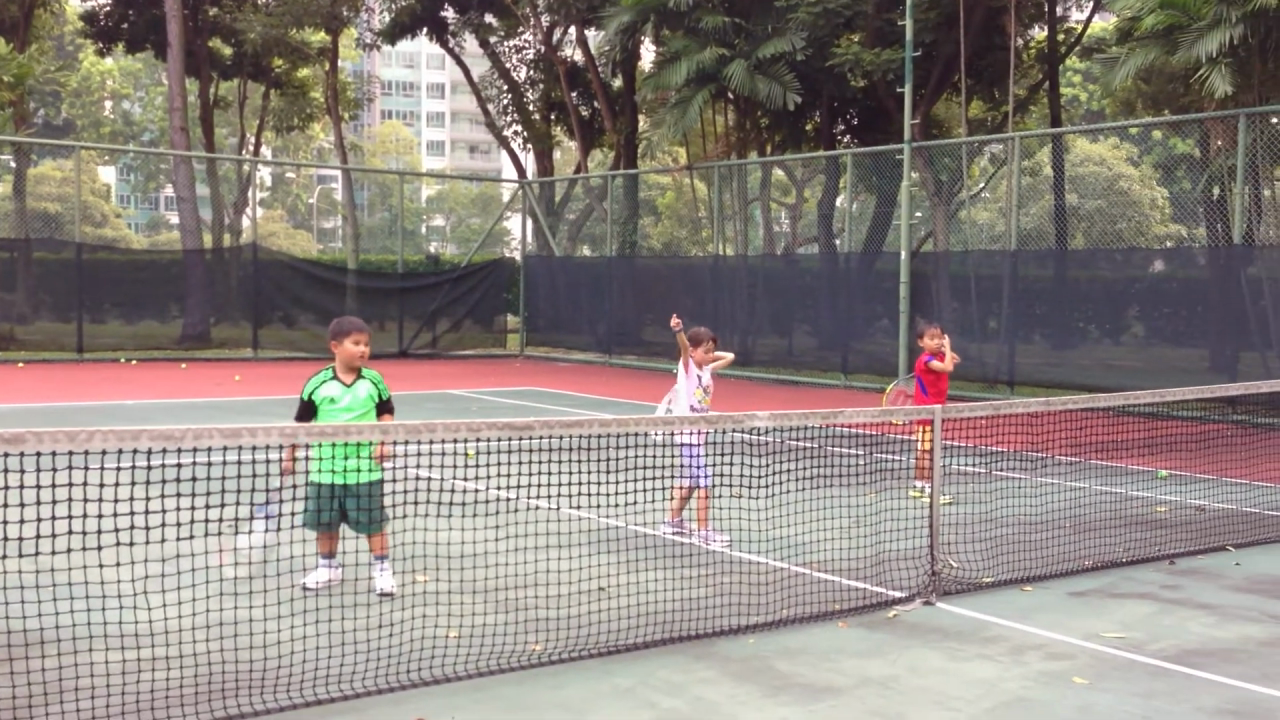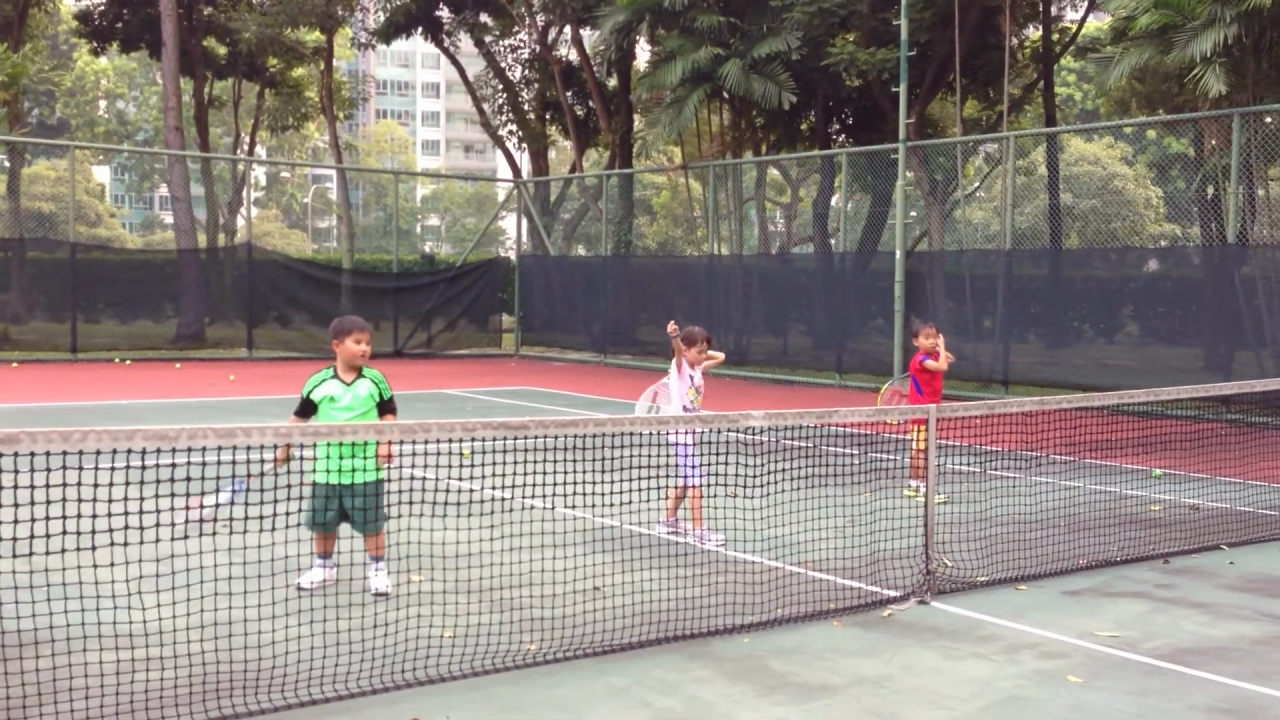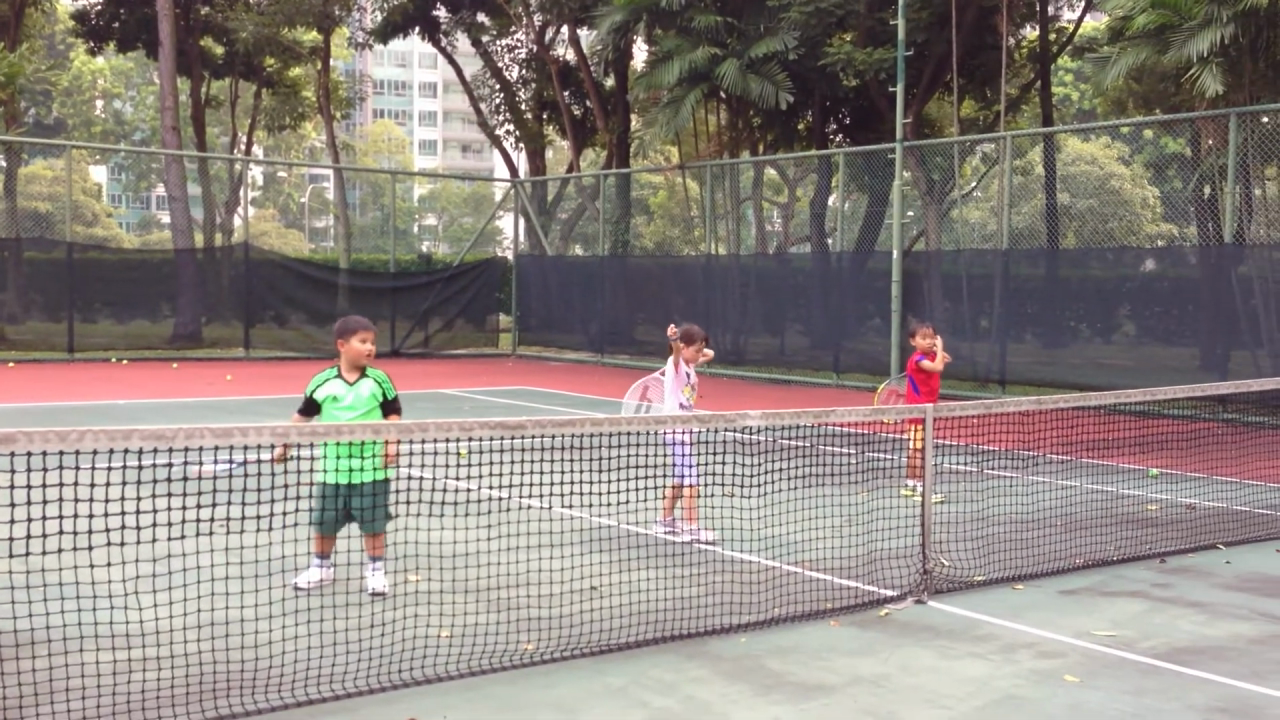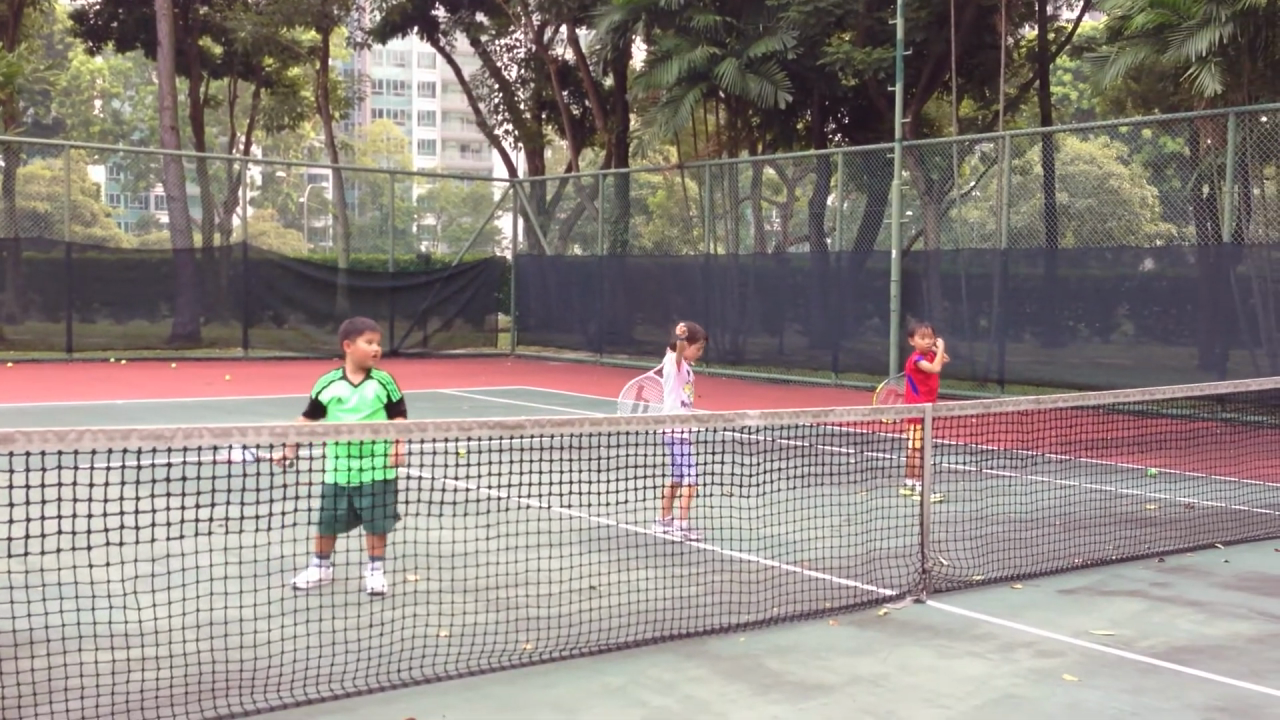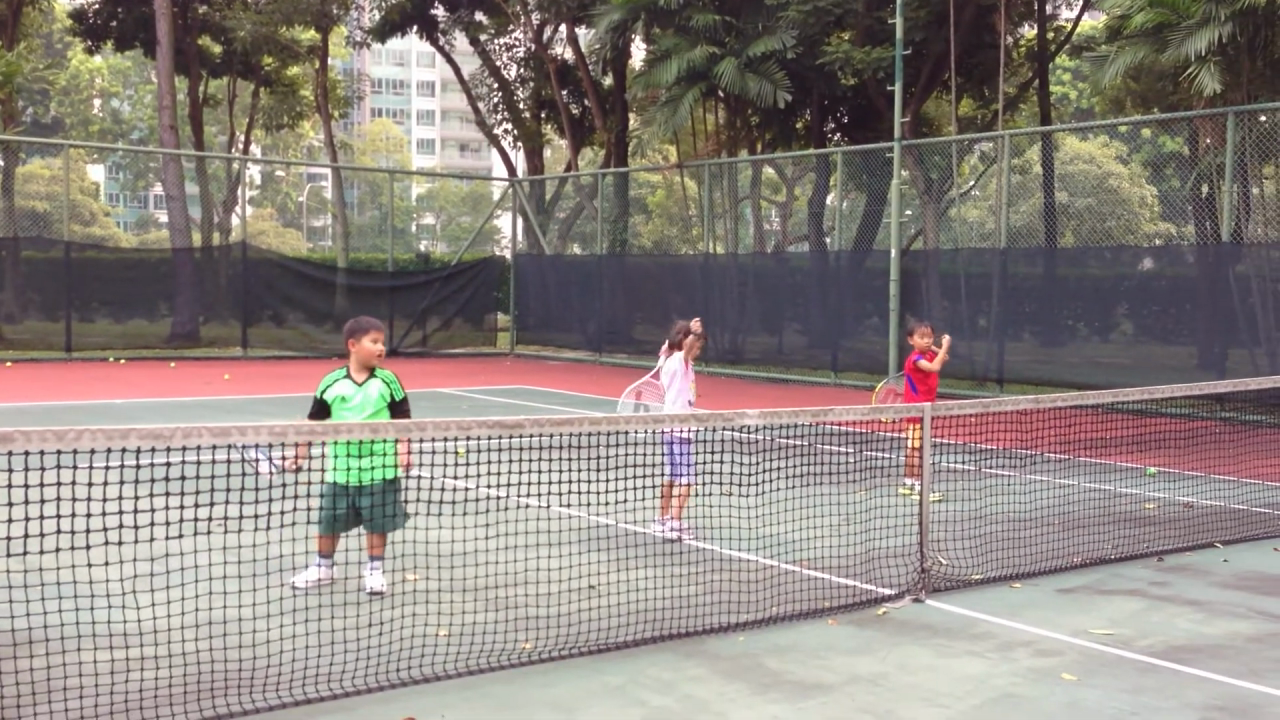
dt=0.1s
person 1, frame 1
left shoulder: (374, 380)
right shoulder: (317, 383)
left elbow: (386, 414)
right elbow: (301, 422)
left wrist: (383, 442)
right wrist: (290, 456)
left hip: (365, 467)
right hip: (327, 468)
left knee: (373, 520)
right knee: (325, 522)
left ankle: (382, 570)
right ankle: (328, 567)
person 1, frame 2
left shoulder: (375, 380)
right shoulder: (318, 382)
left elbow: (388, 414)
right elbow: (299, 417)
left wrist: (386, 442)
right wrist: (285, 447)
left hip: (366, 467)
right hip: (328, 467)
left knee: (372, 522)
right knee: (323, 521)
left ankle: (378, 571)
right ankle: (324, 567)
person 1, frame 3
left shoulder: (379, 380)
right shoulder: (322, 382)
left elbow: (393, 414)
right elbow: (303, 416)
left wrist: (392, 443)
right wrist: (284, 445)
left hip: (370, 467)
right hip: (333, 467)
left knee: (374, 522)
right knee: (325, 521)
left ankle: (375, 571)
right ankle: (321, 567)
person 1, frame 4
left shoulder: (384, 382)
right shoulder: (327, 384)
left elbow: (398, 417)
right elbow: (309, 418)
left wrist: (398, 447)
right wrist: (290, 448)
left hip: (376, 468)
right hip: (338, 468)
left knee: (376, 523)
right knee: (328, 521)
left ankle: (375, 570)
right ankle: (321, 567)
person 1, frame 5
left shoulder: (388, 381)
right shoulder: (331, 382)
left elbow: (402, 417)
right elbow: (314, 420)
left wrist: (403, 449)
right wrist: (302, 452)
left hip: (379, 467)
right hip: (340, 467)
left knee: (378, 522)
right knee: (330, 520)
left ankle: (374, 570)
right ankle: (322, 566)
person 2, frame 1
left shoulder: (706, 370)
right shoulder: (687, 367)
left elbow: (729, 357)
right elbow: (683, 347)
left wrist: (709, 355)
right wrist: (678, 330)
left hip: (697, 431)
right hip: (688, 431)
left knee: (688, 480)
right knee: (702, 481)
left ankle: (673, 521)
right ankle: (703, 531)
person 2, frame 2
left shoulder: (697, 368)
right shoulder: (680, 366)
left elbow: (720, 357)
right elbow: (677, 350)
left wrist: (702, 352)
right wrist: (674, 336)
left hip: (687, 429)
right hip: (680, 430)
left knee: (683, 478)
right knee: (694, 479)
left ankle: (669, 520)
right ankle: (697, 529)
person 2, frame 3
left shoulder: (689, 365)
right shoulder: (676, 364)
left elbow: (710, 354)
right elbow: (676, 350)
left wrist: (696, 350)
right wrist: (673, 338)
left hip: (683, 428)
right hip: (677, 428)
left knee: (679, 477)
right knee: (690, 478)
left ankle: (666, 520)
right ankle: (692, 527)
person 2, frame 4
left shoulder: (683, 363)
right shoulder: (676, 361)
left elbow: (696, 353)
right elbow: (679, 349)
right wrist: (680, 336)
left hip: (673, 427)
right hip: (678, 427)
left knee: (676, 476)
right knee: (688, 477)
left ankle: (665, 520)
right ankle: (681, 524)
person 2, frame 5
left shoulder: (673, 360)
right shoulder: (680, 360)
left elbow: (677, 349)
right elbow: (688, 345)
left wrist: (669, 344)
right wrist: (694, 333)
left hip: (672, 425)
right hip: (679, 426)
left knee: (672, 474)
right knee: (685, 476)
left ankle: (663, 519)
right ankle: (674, 523)
person 3, frame 1
left shoulder: (938, 357)
right shoulder: (926, 359)
left elbow: (955, 360)
right elbow: (948, 368)
left wrist: (945, 349)
right wrist: (947, 347)
left knee: (923, 450)
right knee: (927, 451)
left ankle: (918, 485)
right ankle: (928, 489)
person 3, frame 2
left shoulder: (933, 357)
right shoulder: (921, 359)
left elbow: (950, 359)
right elbow: (943, 367)
left wrist: (939, 349)
right wrist: (942, 347)
left knee: (918, 449)
right knee: (921, 450)
left ankle: (913, 484)
right ankle: (923, 488)
person 3, frame 3
left shoulder: (929, 357)
right shoulder: (918, 359)
left elbow: (946, 359)
right elbow: (938, 367)
left wrist: (937, 349)
right wrist: (940, 348)
left knee: (914, 449)
right knee: (918, 449)
left ankle: (910, 484)
right ankle: (920, 488)
person 3, frame 4
left shoulder: (929, 357)
right shoulder: (916, 359)
left elbow: (945, 359)
right elbow: (936, 369)
left wrist: (936, 349)
right wrist: (941, 348)
left knee: (914, 448)
right knee: (917, 448)
left ankle: (909, 483)
right ankle: (919, 487)
person 3, frame 5
left shoulder: (928, 356)
right shoulder: (915, 358)
left elbow: (944, 359)
right elbow: (935, 367)
left wrist: (934, 348)
right wrist: (945, 346)
left knee: (913, 447)
right knee: (917, 448)
left ankle: (908, 482)
right ankle: (918, 486)
